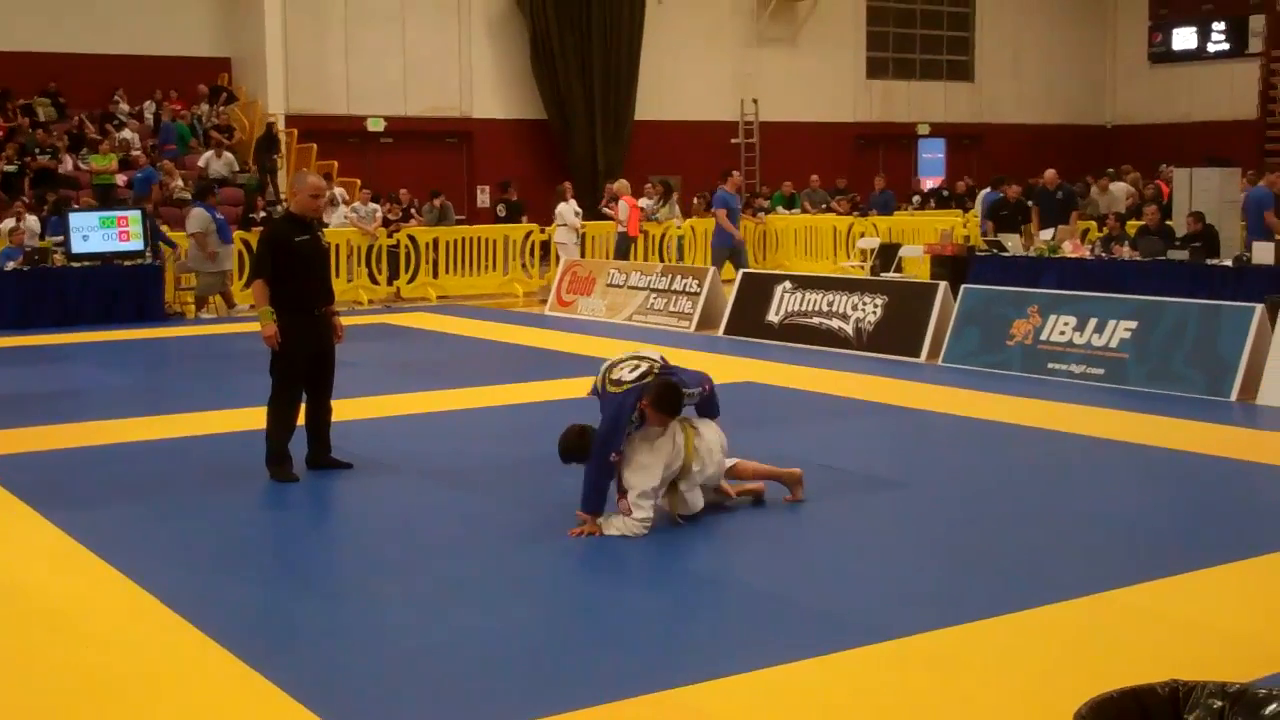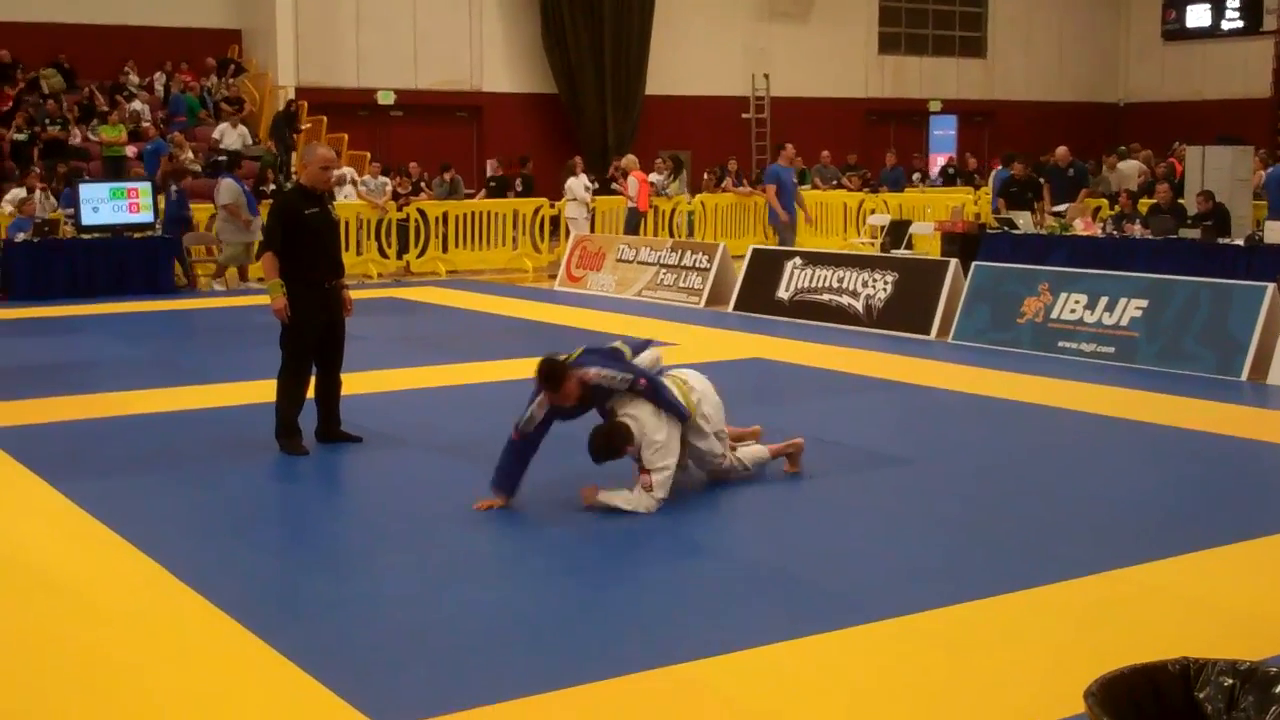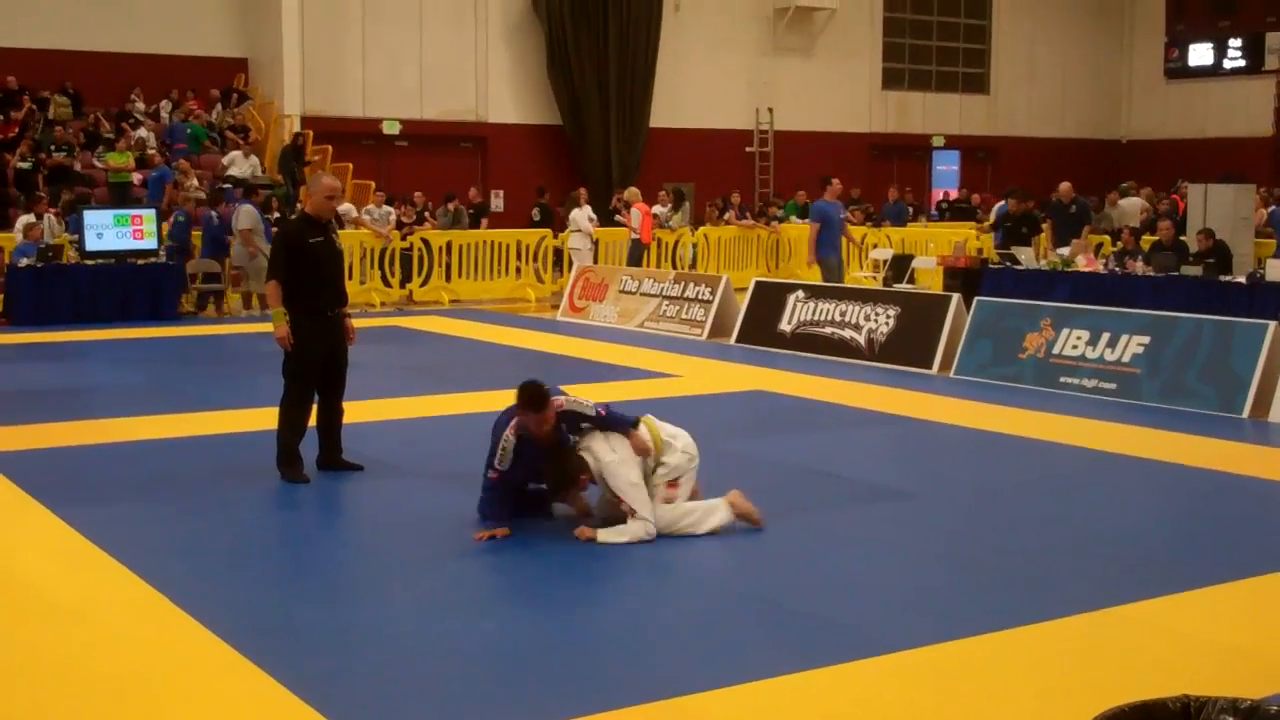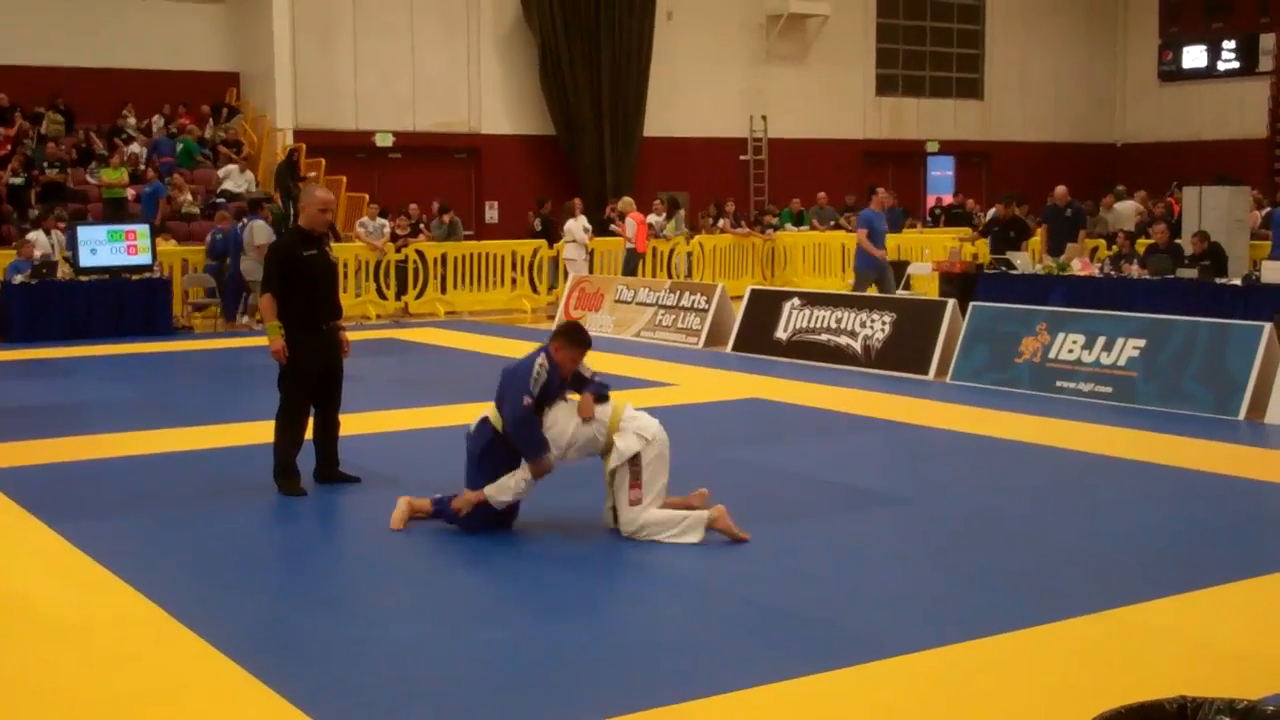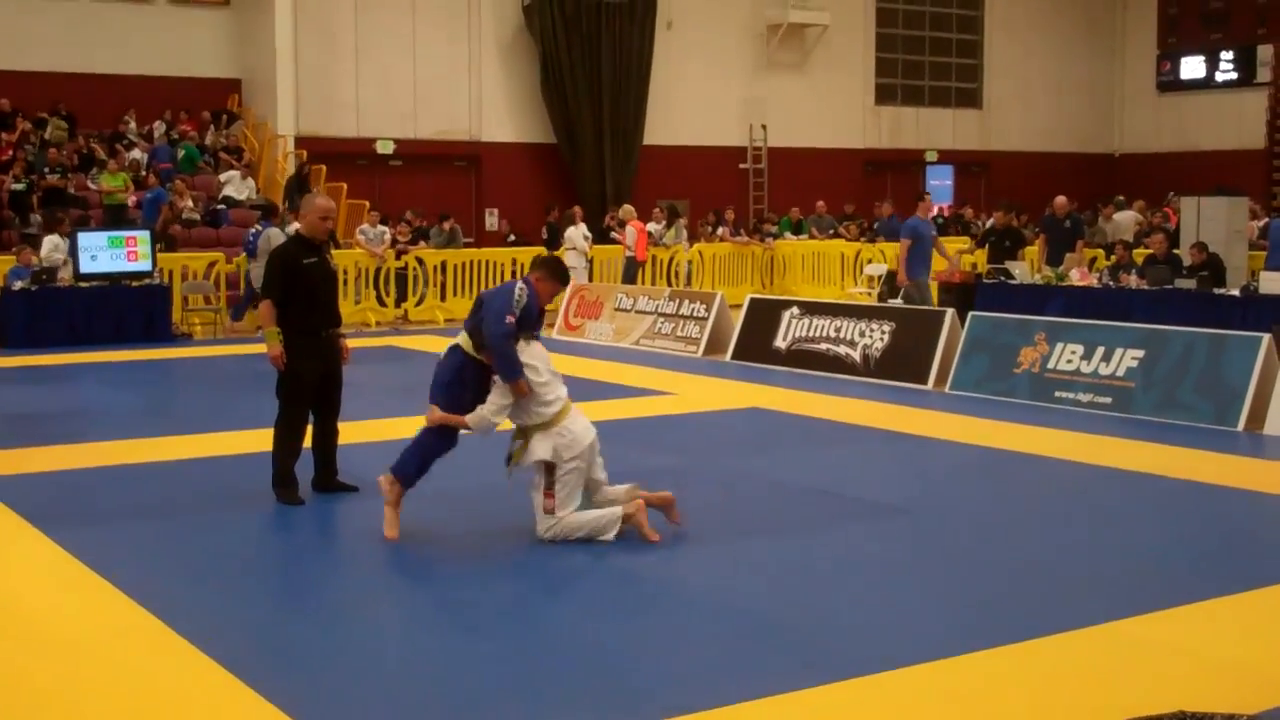
dt=0.4s
person 1, frame 1
left shoulder: (315, 229)
right shoulder: (276, 231)
right elbow: (259, 279)
left wrist: (332, 313)
right wrist: (266, 319)
left hip: (319, 322)
right hip: (290, 324)
left knee: (321, 392)
right knee: (286, 395)
left ankle: (320, 454)
right ankle: (278, 461)
person 1, frame 2
left shoulder: (326, 202)
right shoulder: (287, 203)
right elbow: (269, 251)
left wrist: (342, 287)
right wrist: (276, 291)
left hip: (329, 295)
right hip: (300, 297)
left knee: (331, 366)
right knee: (296, 368)
left ankle: (330, 427)
right ankle: (288, 433)
person 1, frame 3
left shoulder: (330, 231)
right shoulder: (291, 232)
right elbow: (273, 280)
left wrist: (344, 315)
right wrist: (279, 319)
left hip: (332, 324)
right hip: (303, 325)
left knee: (333, 394)
right knee: (298, 395)
left ankle: (330, 455)
right ankle: (288, 461)
person 1, frame 4
left shoulder: (324, 243)
right shoulder: (284, 246)
right elbow: (268, 294)
left wrist: (338, 328)
right wrist: (274, 333)
left hip: (326, 336)
right hip: (298, 338)
left knee: (329, 406)
right knee: (294, 409)
left ankle: (328, 468)
right ankle: (286, 474)
person 1, frame 5
left shoulder: (324, 251)
right shoulder: (285, 254)
right elbow: (267, 300)
left wrist: (338, 335)
right wrist: (272, 339)
left hip: (326, 343)
right hip: (298, 346)
left knee: (328, 414)
right knee: (293, 416)
left ankle: (326, 477)
right ankle: (284, 483)
person 2, frame 1
left shoulder: (632, 470)
left elbow: (638, 523)
left wrist: (599, 525)
left hip: (701, 456)
right hip: (698, 431)
left knee: (683, 506)
right knee: (725, 469)
left ankle: (748, 490)
right ankle: (789, 476)
person 2, frame 2
left shoulder: (656, 441)
right shoulder: (618, 407)
left elbow: (649, 501)
left wrist: (600, 497)
left hip: (698, 402)
right hip: (679, 380)
left knee: (721, 464)
left ankle: (789, 448)
right ankle: (745, 434)
person 2, frame 3
left shoulder: (615, 470)
right shoulder: (579, 450)
left elbow: (645, 529)
left wrist: (597, 534)
left hip: (676, 451)
right hip: (660, 439)
left knee: (661, 521)
left ankle: (728, 505)
right ankle: (685, 494)
person 2, frame 4
left shoulder: (547, 433)
right shoulder: (550, 412)
left elbow: (523, 479)
left wrist: (477, 496)
left hip: (638, 439)
right hip: (641, 432)
left knee: (635, 524)
right knee: (619, 514)
left ankle: (711, 516)
right ankle: (692, 502)
person 2, frame 5
right shoulder: (531, 347)
left elbow: (487, 420)
left wrist: (441, 418)
left hip: (561, 441)
right hip: (576, 428)
left knee: (550, 529)
right knee: (597, 497)
left ankle: (626, 513)
right ankle: (653, 499)
person 3, frame 1
left shoulder: (684, 386)
right shoulder: (620, 411)
left elbow: (705, 385)
right elbow: (601, 464)
left wrist: (706, 420)
right wrist: (592, 515)
person 3, frame 2
left shoulder: (598, 375)
right shoulder: (544, 400)
left elbow: (647, 384)
right elbow: (520, 442)
left wrist: (681, 417)
right wrist: (502, 492)
person 3, frame 3
left shoulder: (563, 405)
right shoulder: (508, 435)
left elbow: (603, 415)
right elbow: (495, 480)
left wrist: (632, 432)
right wrist: (498, 523)
left hip: (557, 448)
right hip: (523, 457)
right knee: (488, 513)
person 3, frame 4
left shoulder: (566, 367)
right shoulder: (537, 367)
left elbow: (596, 384)
right elbow: (519, 416)
left wrist: (589, 396)
right wrist: (538, 457)
left hip: (514, 444)
right hip: (492, 441)
left knee: (500, 521)
right knee: (478, 520)
right ankle: (417, 505)
person 3, frame 5
left shoulder: (533, 307)
right shoulder: (517, 292)
right elbow: (498, 336)
right wrist: (515, 378)
left hip: (480, 373)
right hip: (460, 369)
left knee: (444, 433)
right knee: (441, 432)
left ankle: (394, 482)
right ankle: (394, 495)
